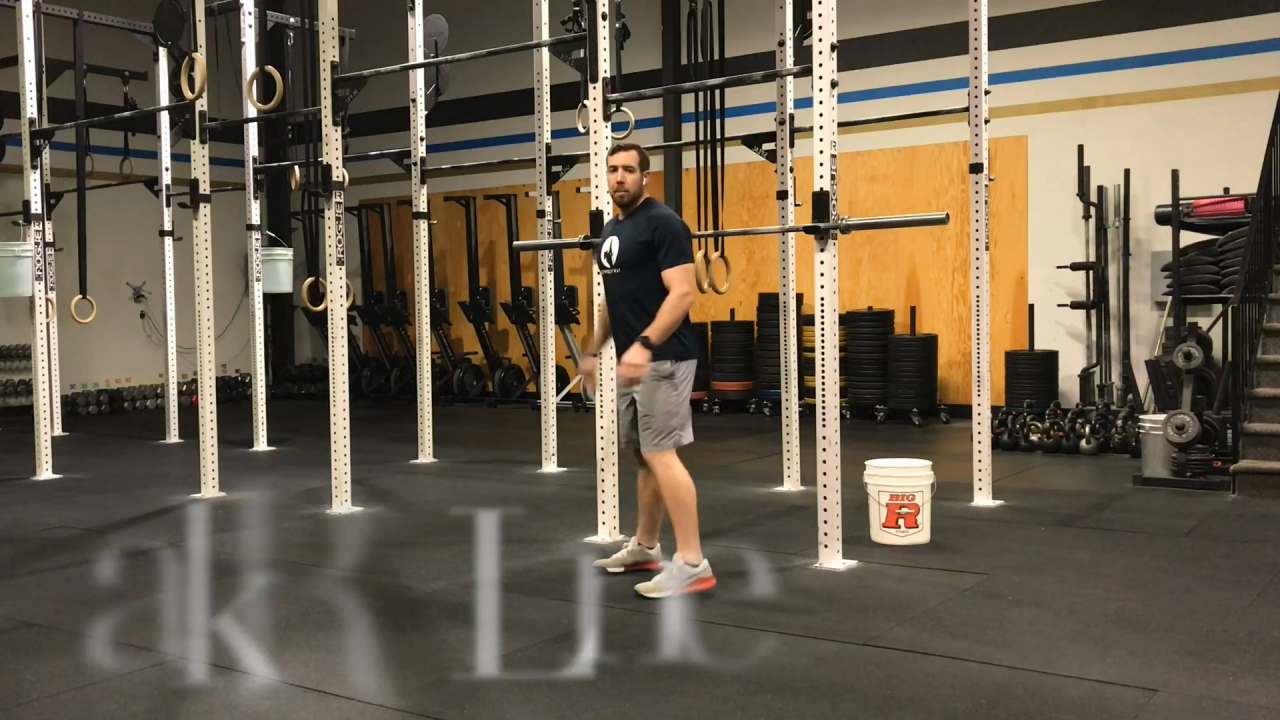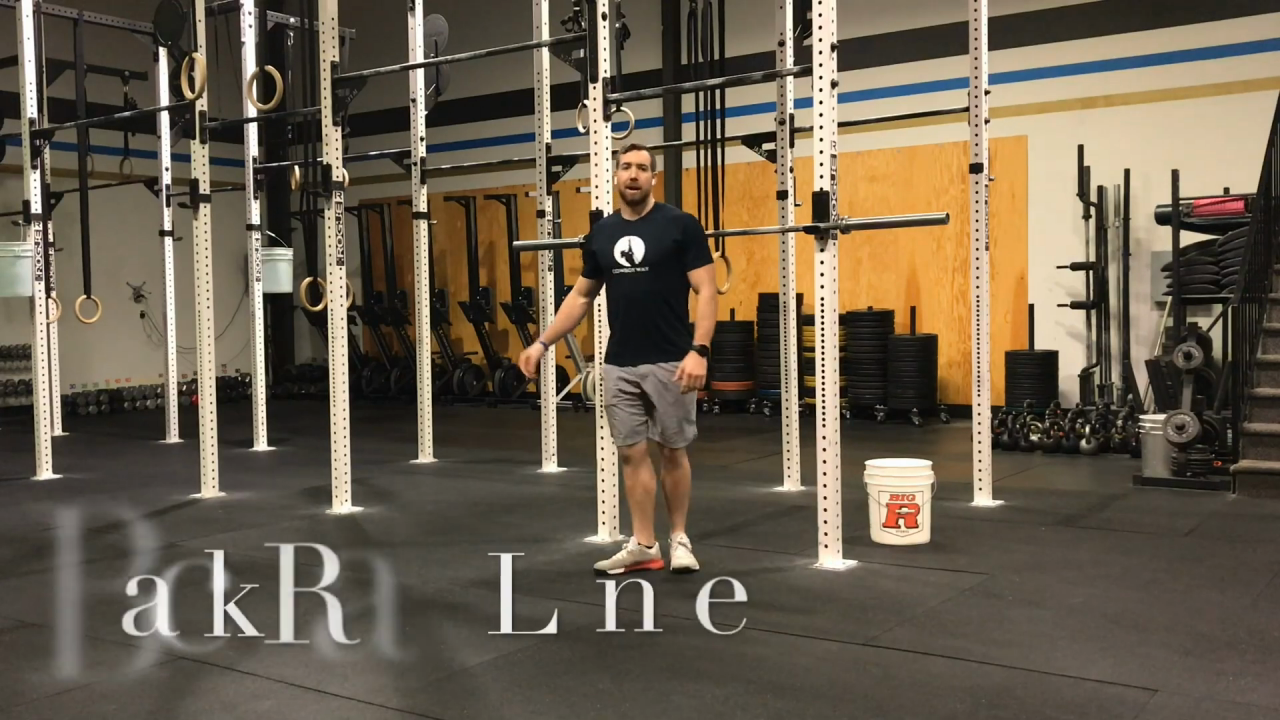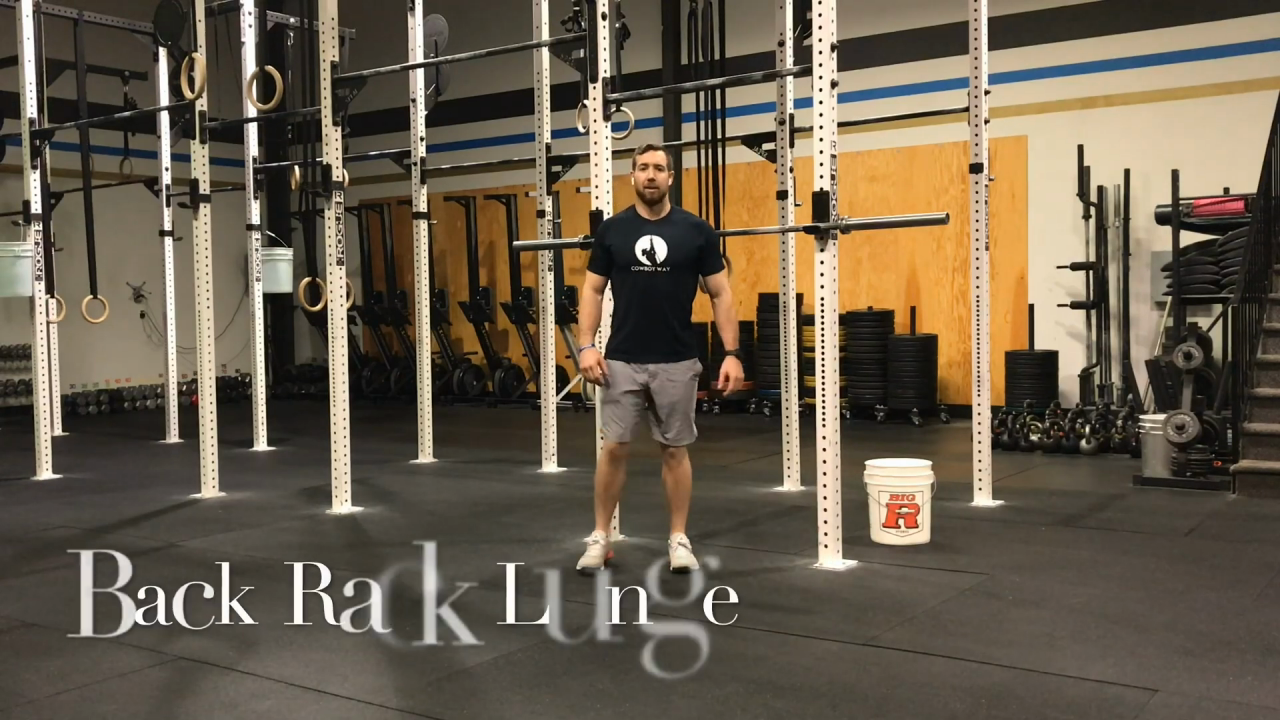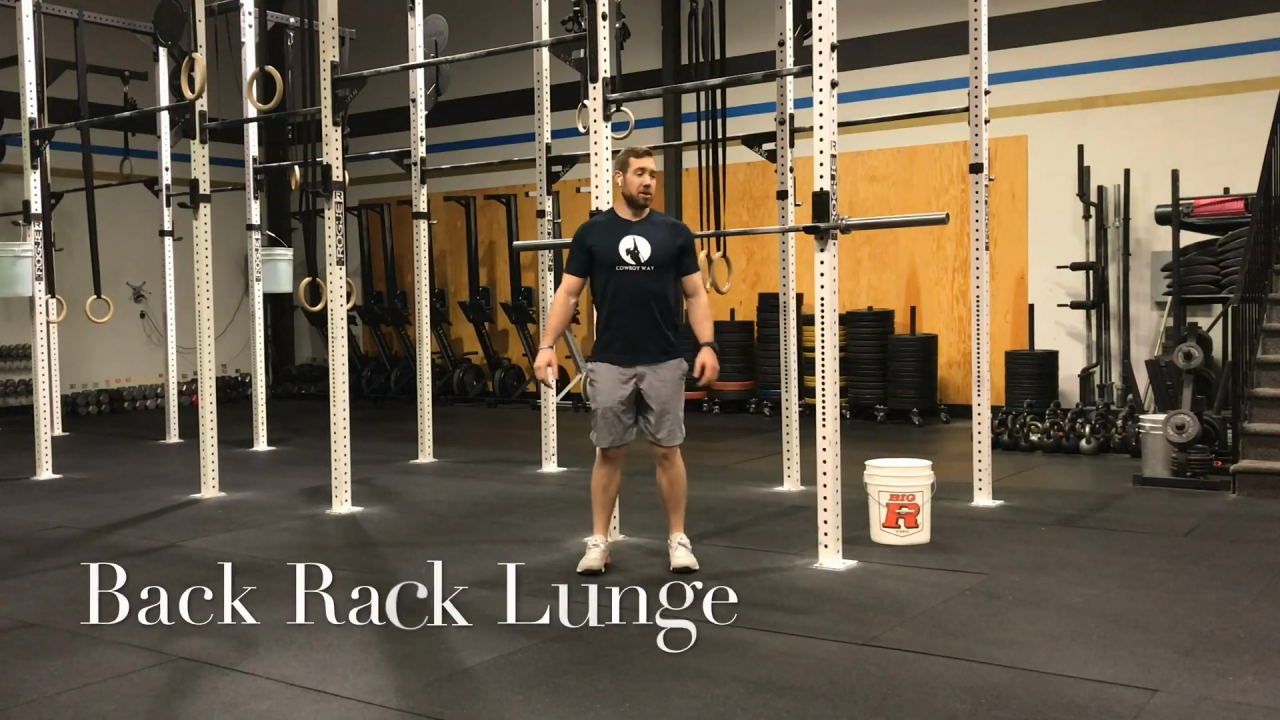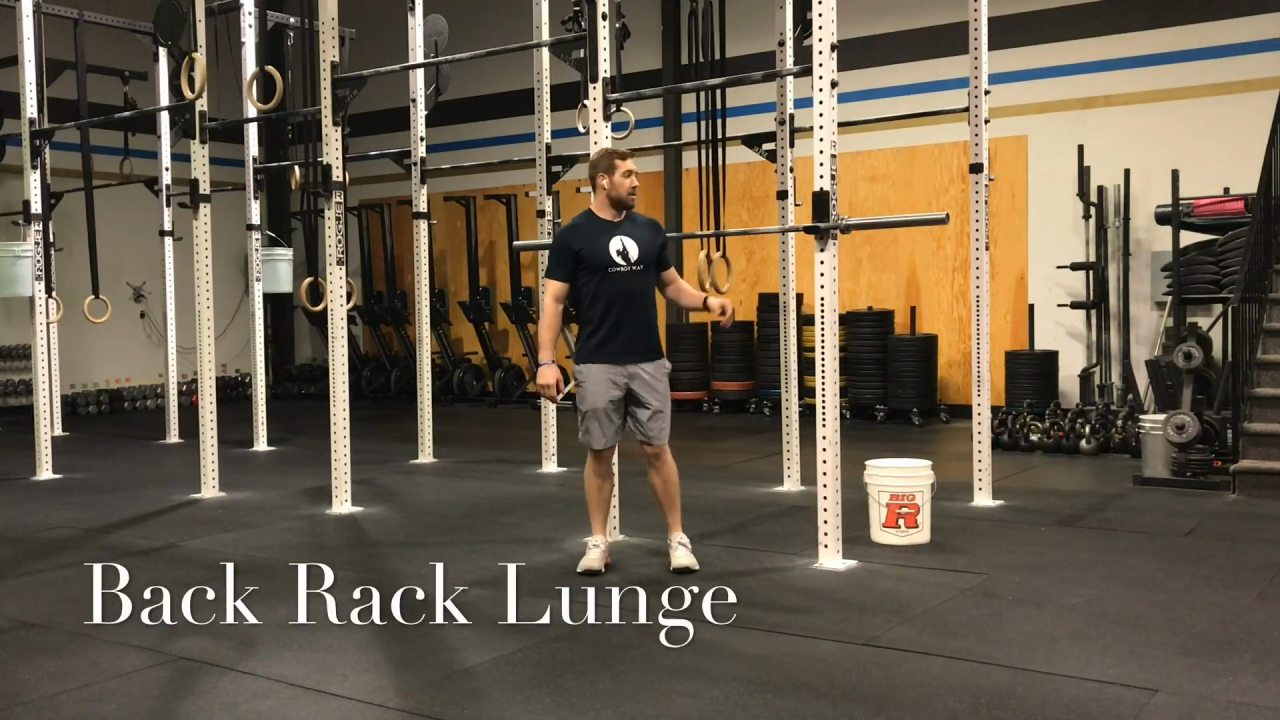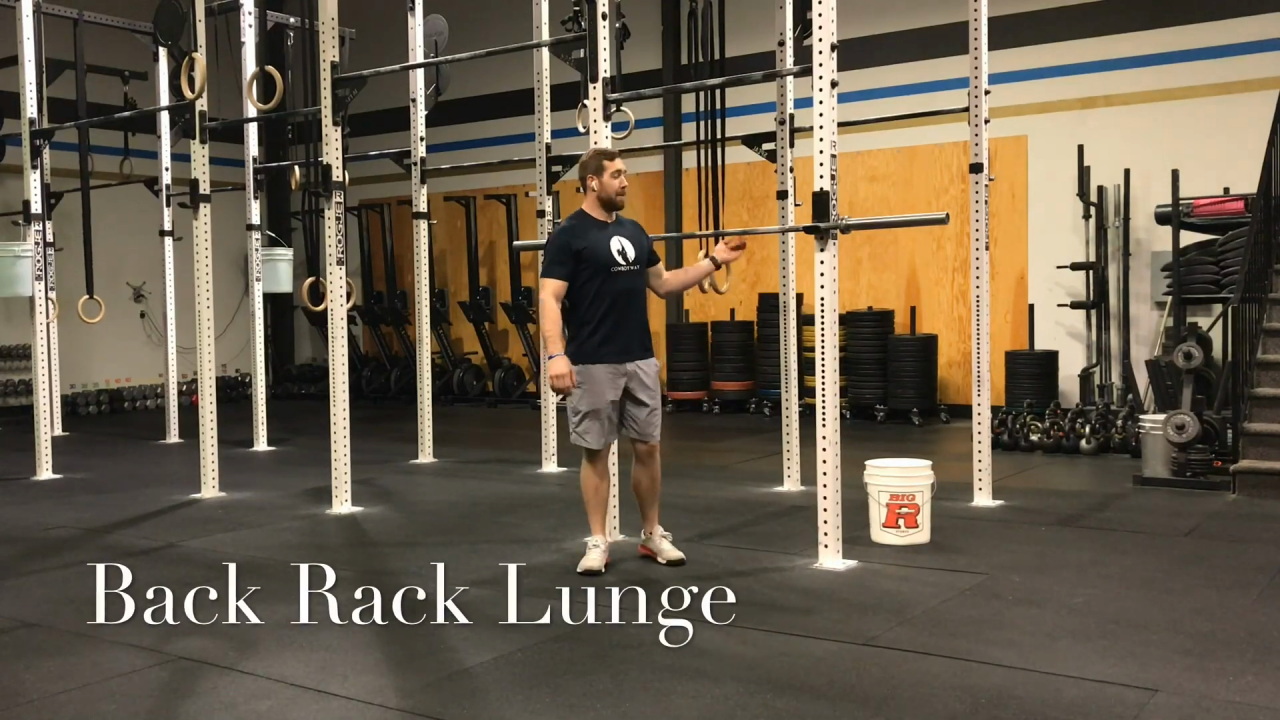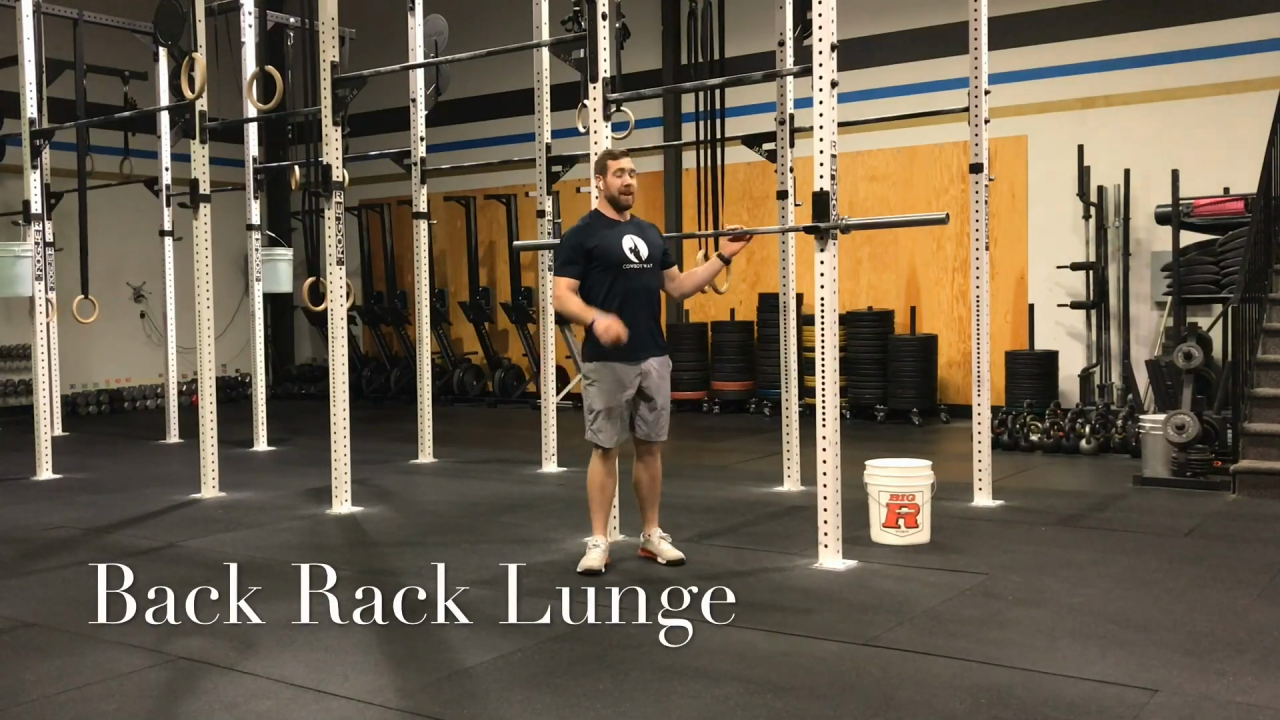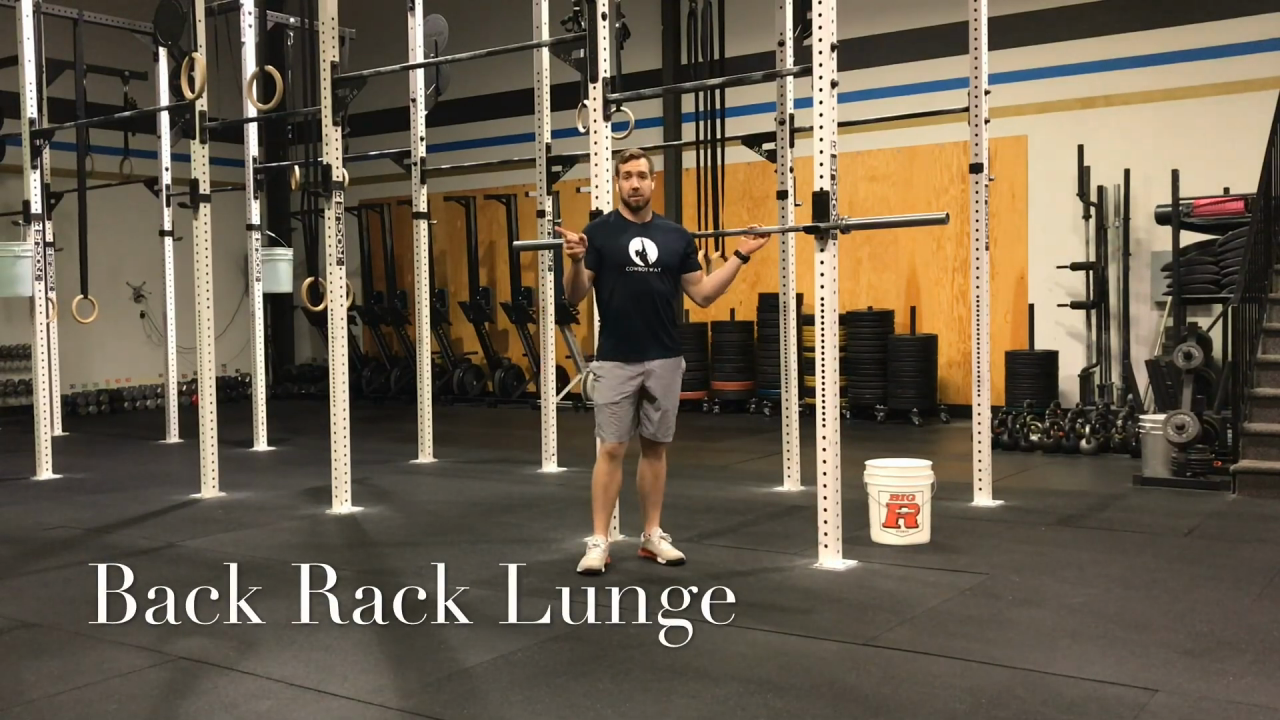
dt=0.4s
person 1, frame 1
left shoulder: (663, 223)
right shoulder: (612, 229)
left elbow: (681, 294)
left wrist: (646, 345)
right wrist: (592, 349)
left hip: (663, 360)
right hip: (634, 362)
left knee: (660, 455)
right knee: (643, 456)
left ankle: (691, 564)
right ankle: (644, 546)
person 1, frame 2
left shoulder: (681, 225)
right shoulder: (600, 234)
left elbow: (706, 291)
right elbow: (582, 296)
left wrist: (698, 351)
right wrist: (542, 343)
left hip: (670, 361)
right hip: (619, 363)
left knee: (672, 451)
right knee: (632, 453)
left ankle: (679, 537)
right ankle: (643, 545)
person 1, frame 3
left shoulder: (696, 231)
right shoulder: (612, 230)
left elbow: (721, 295)
right elbow: (592, 291)
left wrist: (732, 353)
right wrist: (587, 345)
left hip: (677, 362)
right hip: (622, 360)
left knee: (674, 450)
right knee: (613, 448)
left ankle: (678, 538)
right ankle: (600, 536)
person 1, frame 4
left shoulder: (674, 232)
right shoulder: (592, 233)
left elbow: (695, 294)
right elbow: (568, 293)
left wrist: (707, 345)
right wrist: (547, 345)
left hip: (664, 363)
right hip: (609, 363)
left knee: (667, 450)
right knee: (609, 452)
left ankle: (678, 539)
right ankle: (599, 540)
person 1, frame 5
left shoulder: (649, 230)
right shoulder: (574, 234)
left elbow: (671, 284)
right elbow: (553, 301)
left wrist: (707, 301)
right wrist: (546, 360)
left hip: (648, 361)
right hip: (597, 364)
left knee: (657, 450)
right knee: (600, 452)
left ankle: (678, 539)
right ankle: (598, 541)
person 1, frame 6
left shoulder: (633, 230)
right shoulder: (568, 235)
left elbow: (662, 283)
right elbow: (550, 299)
left wrist: (714, 261)
right wrist: (556, 354)
left hip: (641, 360)
right hip: (594, 364)
left knee: (648, 448)
right knee: (595, 452)
left ankle: (653, 533)
right ankle: (597, 542)
person 1, frame 7
left shoulder: (650, 232)
right shoulder: (582, 234)
left elbow: (678, 287)
right elbow: (562, 296)
left wrist: (722, 256)
right wrist: (596, 319)
left hip: (654, 358)
right hip: (609, 362)
left knee: (650, 447)
right knee: (605, 449)
left ankle: (652, 535)
right ankle: (598, 541)
person 1, frame 8
left shoulder: (676, 235)
right shoulder: (598, 232)
left elbow: (702, 293)
right elbow: (574, 296)
left wrist: (741, 255)
right wrist: (576, 261)
left hip: (665, 359)
right hip: (616, 360)
left knee: (655, 447)
right knee: (611, 448)
left ankle: (652, 535)
right ankle: (599, 541)
